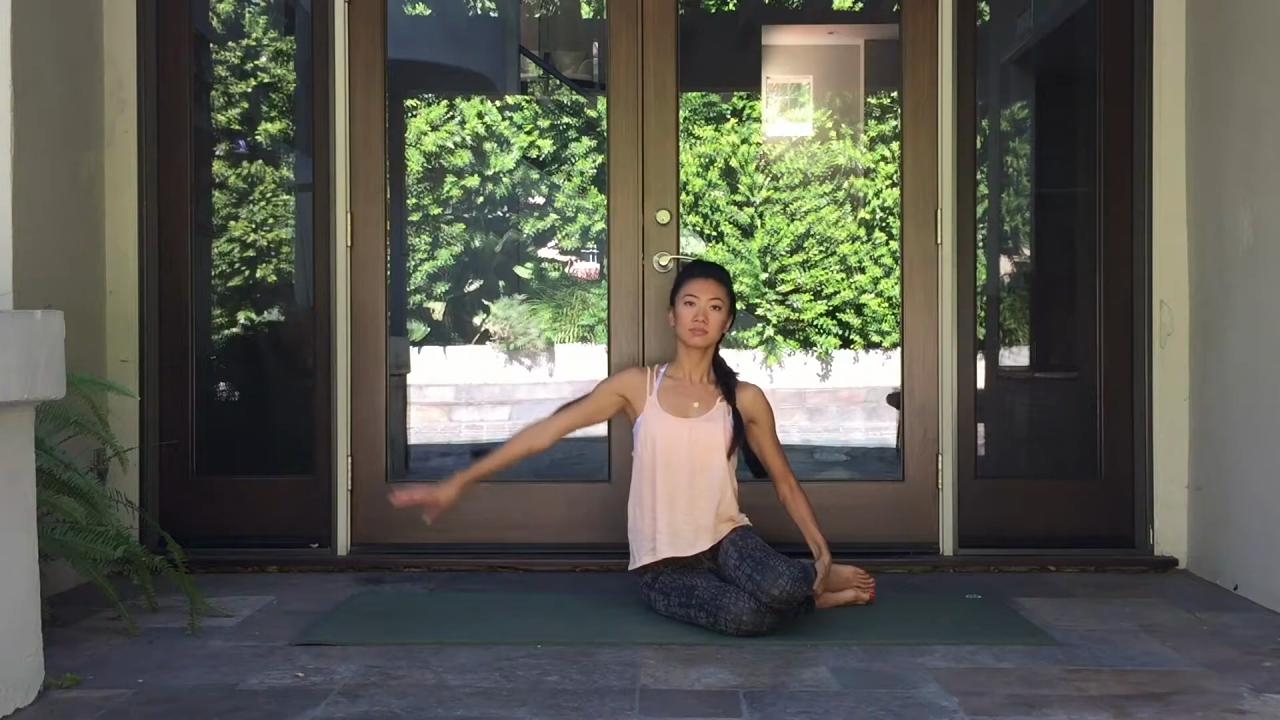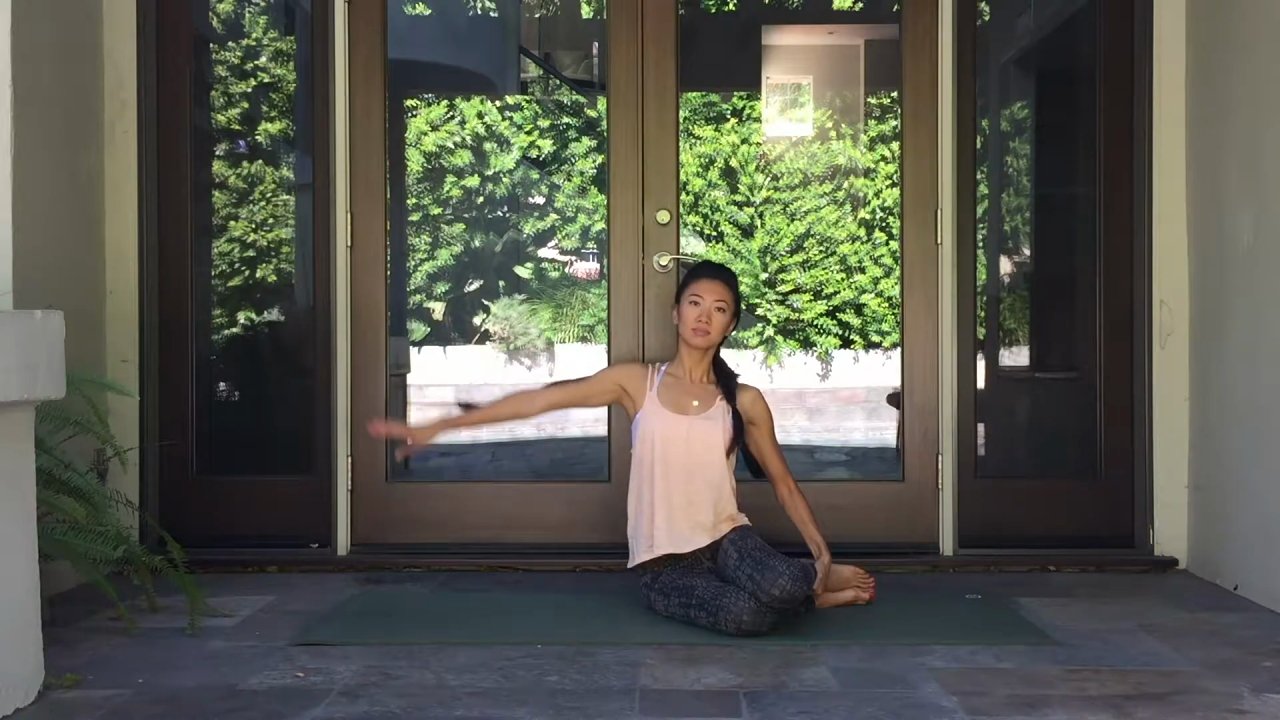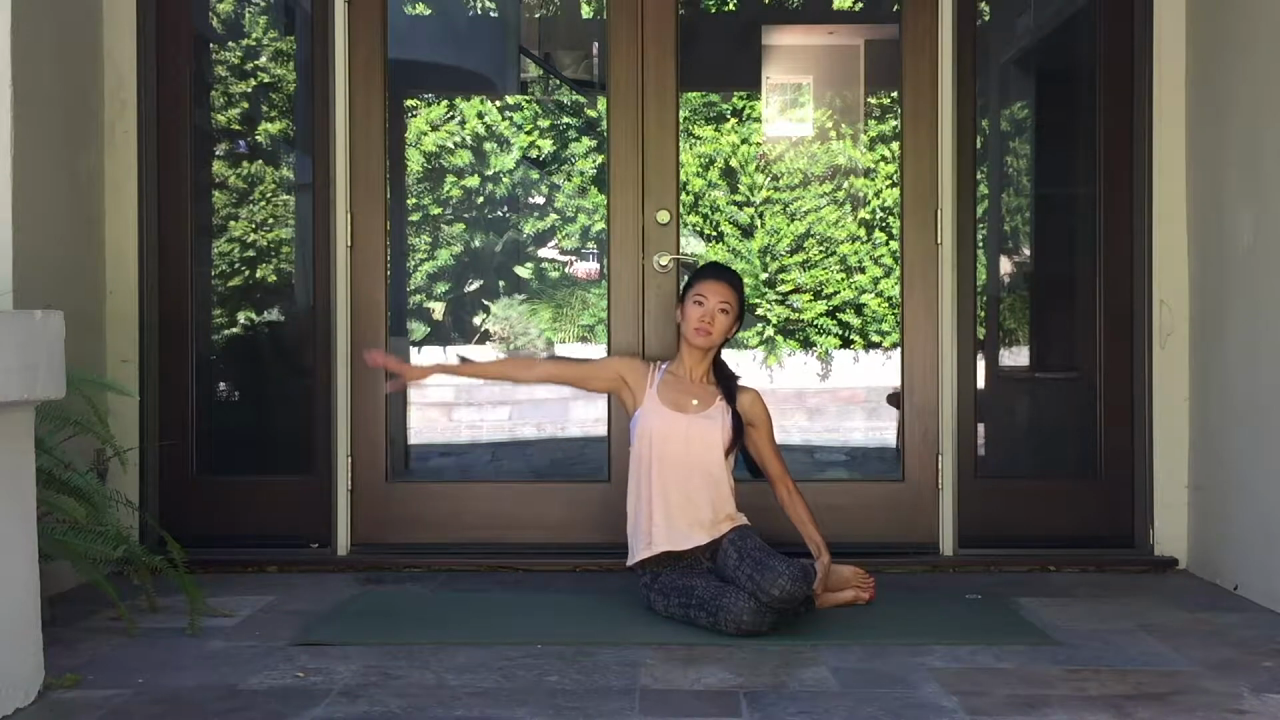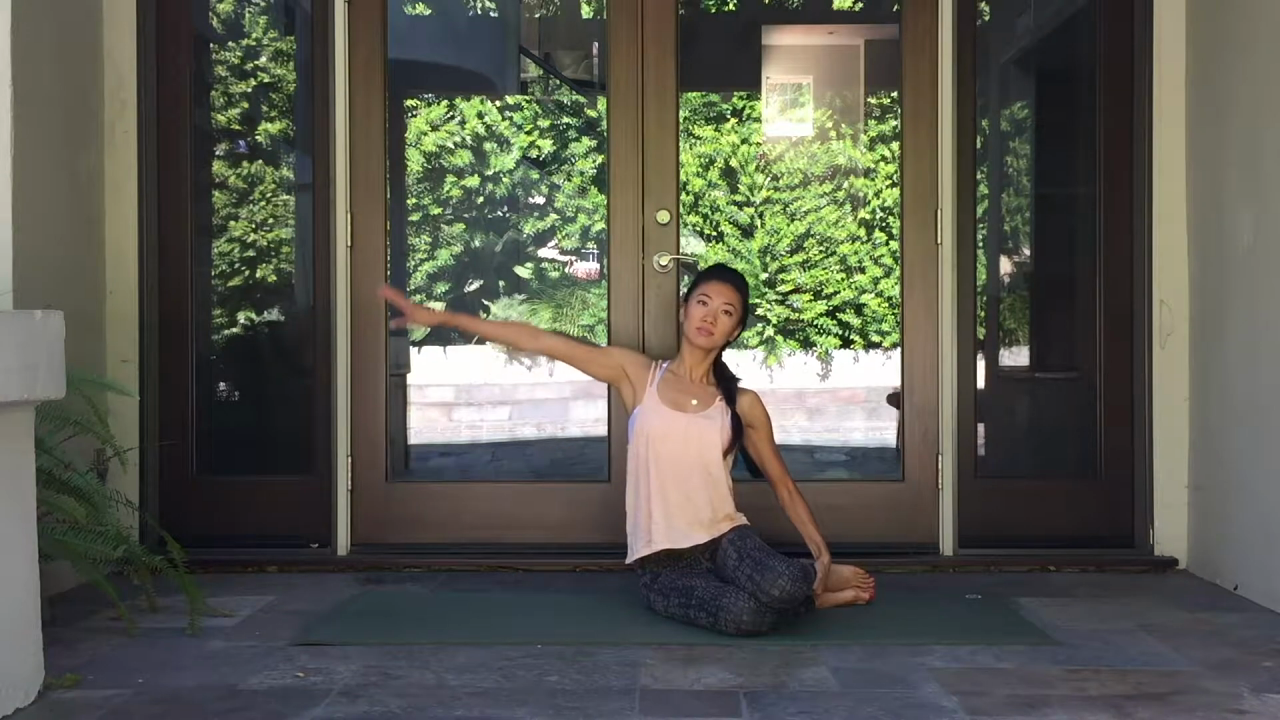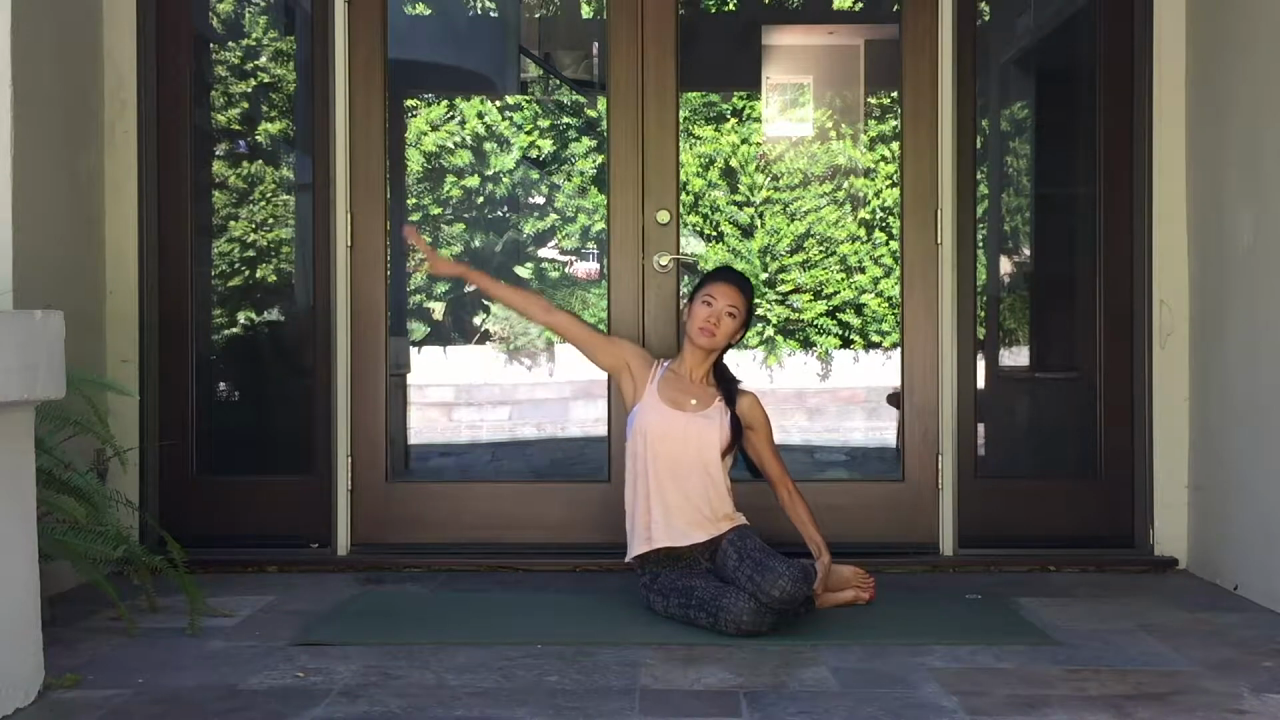
dt=0.1s
person 1, frame 1
left shoulder: (746, 399)
right shoulder: (638, 385)
left elbow: (785, 481)
right elbow: (547, 430)
left wrist: (823, 552)
right wrist: (460, 482)
left hip: (726, 540)
right hip: (663, 565)
left knee: (783, 585)
right knee: (746, 614)
left ankle: (817, 576)
right ankle: (812, 590)
person 1, frame 2
left shoulder: (744, 401)
right shoulder: (636, 381)
left elbow: (783, 482)
right elbow: (538, 400)
left wrist: (823, 553)
right wrist: (439, 426)
left hip: (727, 539)
right hip: (662, 564)
left knee: (783, 585)
right knee: (745, 614)
left ankle: (815, 578)
right ankle: (814, 592)
person 1, frame 3
left shoulder: (743, 403)
right shoulder: (636, 378)
left elbow: (781, 482)
right elbow: (537, 369)
left wrist: (822, 552)
right wrist: (436, 367)
left hip: (725, 539)
right hip: (662, 562)
left knee: (782, 585)
right knee: (745, 615)
left ankle: (816, 577)
right ankle: (814, 592)
person 1, frame 4
left shoulder: (743, 404)
right shoulder: (636, 373)
left elbow: (782, 484)
right elbow: (545, 343)
left wrist: (822, 554)
right wrist: (441, 317)
left hip: (725, 540)
right hip: (662, 563)
left knee: (784, 586)
right knee: (745, 615)
left ankle: (814, 579)
right ankle: (811, 592)
person 1, frame 5
left shoulder: (742, 407)
right shoulder: (639, 370)
left elbow: (782, 484)
right elbow: (556, 318)
left wrist: (822, 557)
right wrist: (462, 270)
left hip: (724, 538)
right hip: (660, 559)
left knee: (783, 588)
right knee: (739, 617)
left ankle: (820, 577)
